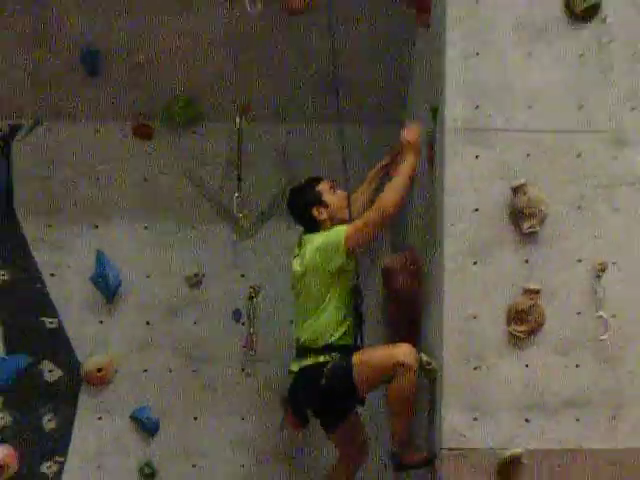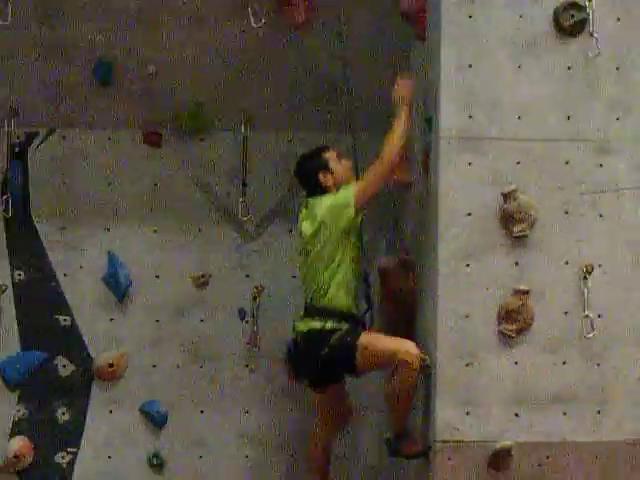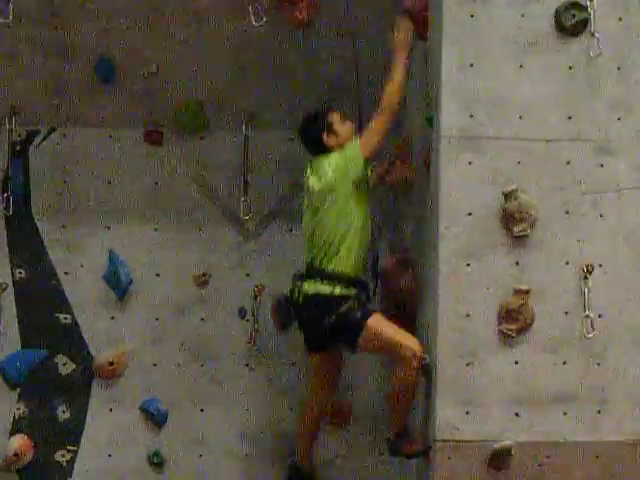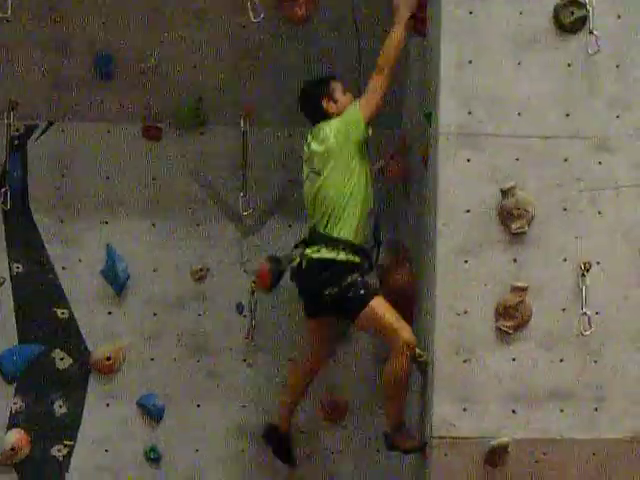
dt=0.1s
person 1, frame 1
left shoulder: (313, 243)
right shoulder: (325, 246)
left elbow: (353, 211)
right elbow: (382, 212)
left wrist: (380, 170)
left hip: (319, 372)
right hip: (323, 370)
right knee: (405, 357)
right ankle: (403, 451)
person 1, frame 2
left shoulder: (318, 211)
right shoulder: (332, 208)
left elbow: (357, 205)
right elbow: (388, 162)
left wrist: (382, 194)
left hip: (317, 336)
right hip: (328, 335)
left knee: (335, 418)
right knee: (409, 355)
right ankle: (400, 438)
person 1, frame 3
left shoulder: (321, 174)
right shoulder: (339, 167)
right elbow: (386, 112)
left wrist: (384, 174)
left hip: (317, 298)
right hip: (333, 300)
left knee: (323, 386)
right knee: (411, 352)
right ankle: (401, 437)
person 1, frame 4
left shoulder: (317, 143)
right shoulder: (341, 131)
right elbow: (383, 73)
left wrist: (376, 168)
left hip: (316, 265)
right hip: (336, 268)
left knee: (319, 350)
right knee: (403, 340)
left ankle: (280, 428)
right ankle: (397, 431)
